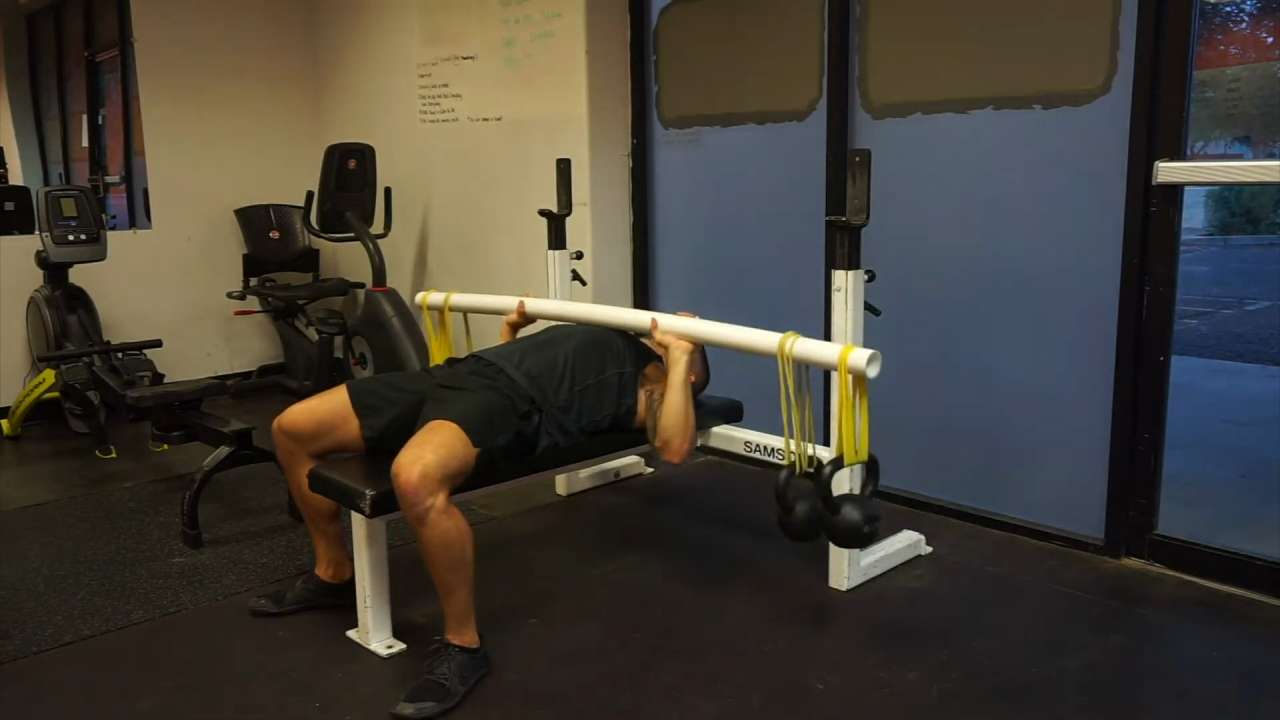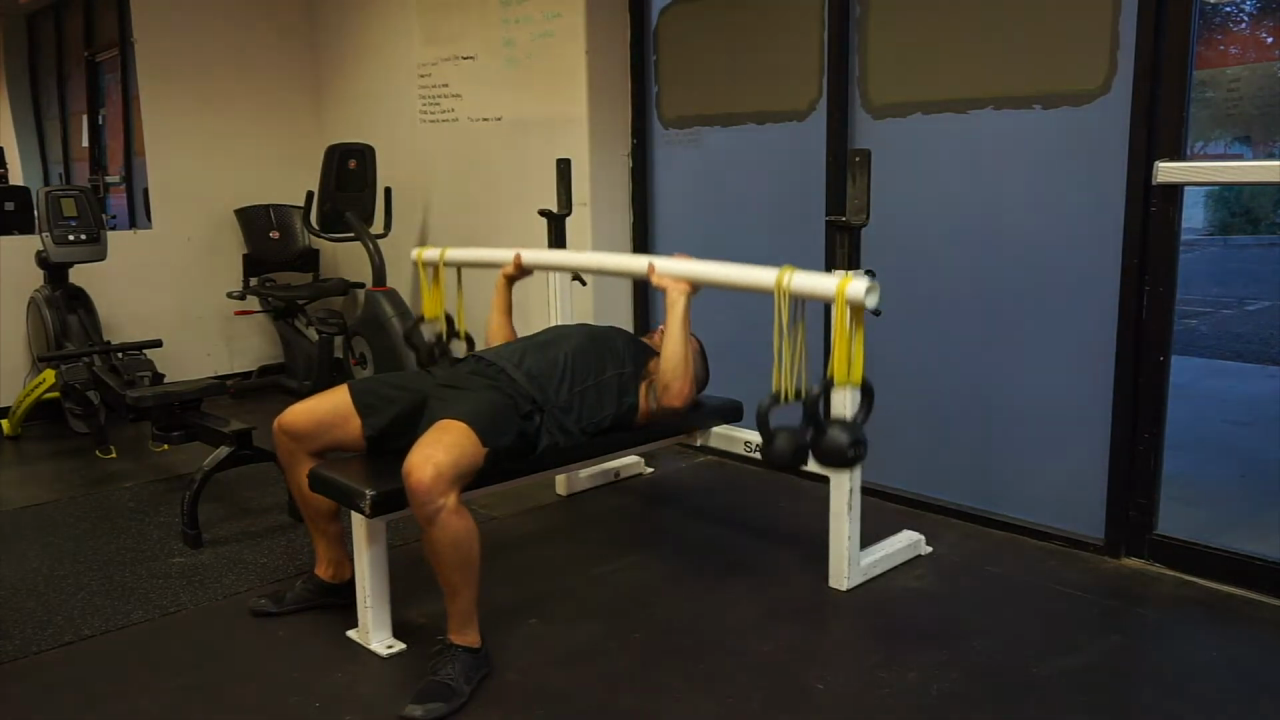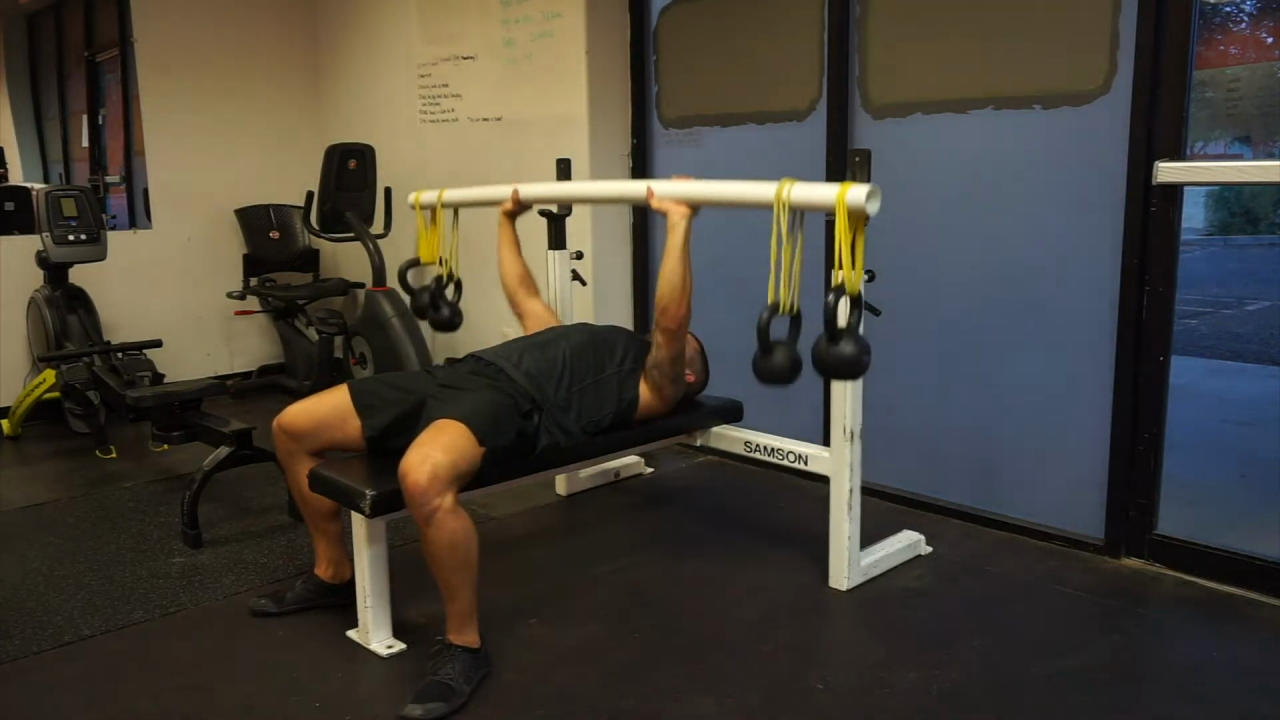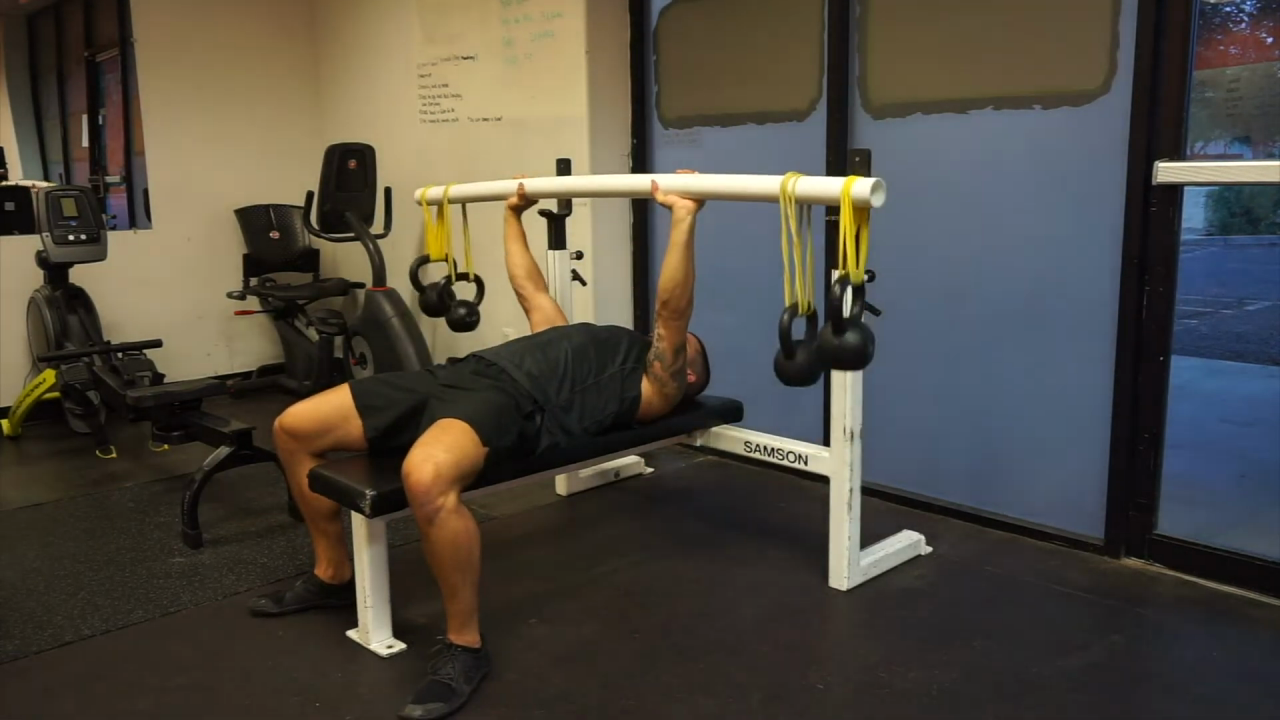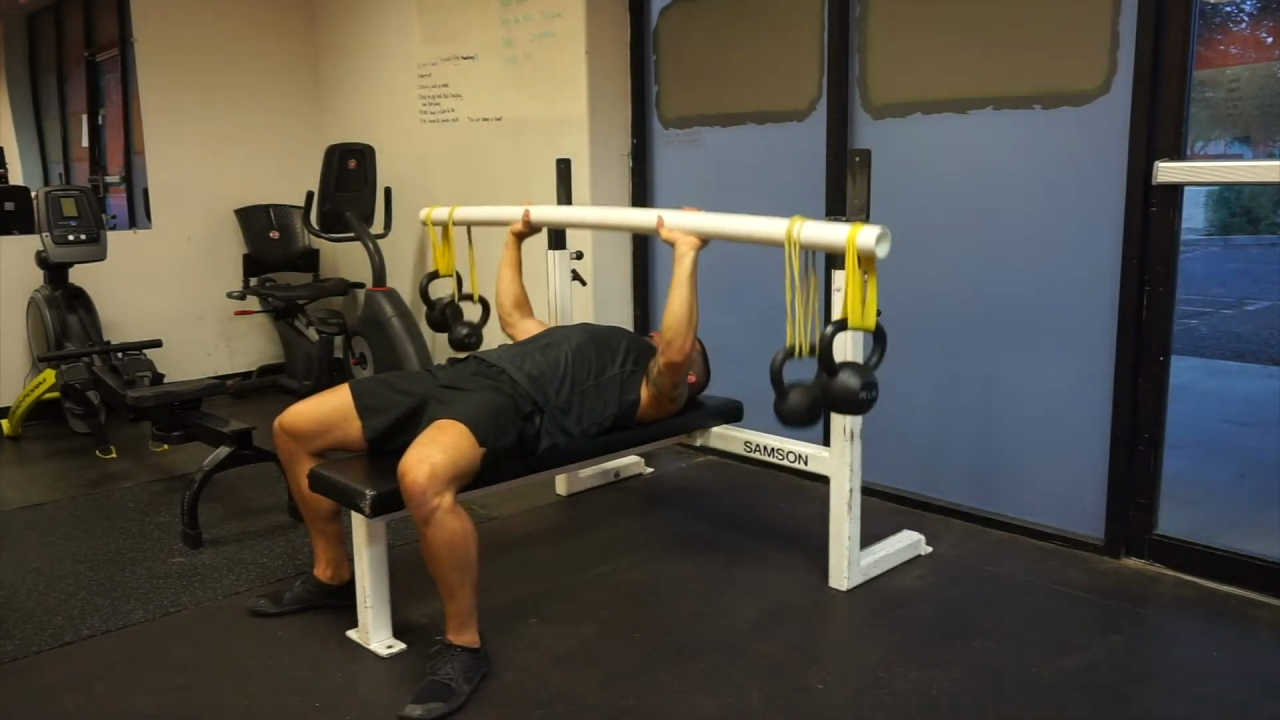
dt=0.4s
person 1, frame 1
left shoulder: (655, 385)
right shoulder: (607, 352)
left elbow: (675, 448)
left wrist: (679, 352)
right wrist: (512, 327)
left hip: (512, 401)
left knee: (417, 478)
right knee: (292, 428)
left ankle: (462, 646)
right ankle: (333, 575)
person 1, frame 2
left shoulder: (650, 385)
right shoulder: (602, 351)
left elbow: (676, 396)
right elbow: (503, 351)
left wrist: (678, 299)
right wrist: (505, 283)
left hip: (513, 400)
left knee: (428, 478)
right knee: (293, 428)
left ankle: (465, 646)
right ankle: (333, 574)
person 1, frame 3
left shoulder: (656, 385)
right shoulder: (590, 350)
left elbow: (672, 319)
right elbow: (523, 296)
left wrist: (678, 224)
right wrist: (507, 221)
left hip: (513, 401)
right hip: (461, 374)
left knee: (424, 479)
right knee: (292, 428)
left ankle: (464, 646)
right ankle: (333, 575)
person 1, frame 4
left shoulder: (657, 384)
right shoulder: (591, 352)
left elbow: (674, 309)
right elbow: (531, 289)
left wrist: (682, 217)
right wrist: (514, 214)
left hip: (514, 401)
right hip: (461, 373)
left knee: (428, 478)
right knee: (293, 428)
left ankle: (464, 646)
right ankle: (333, 575)
person 1, frame 5
left shoulder: (658, 389)
right shoulder: (597, 352)
left elbow: (675, 356)
right elbow: (514, 319)
left wrist: (685, 254)
right wrist: (515, 240)
left hip: (516, 399)
left knee: (424, 479)
right knee: (293, 427)
left ankle: (463, 646)
right ankle: (332, 575)
